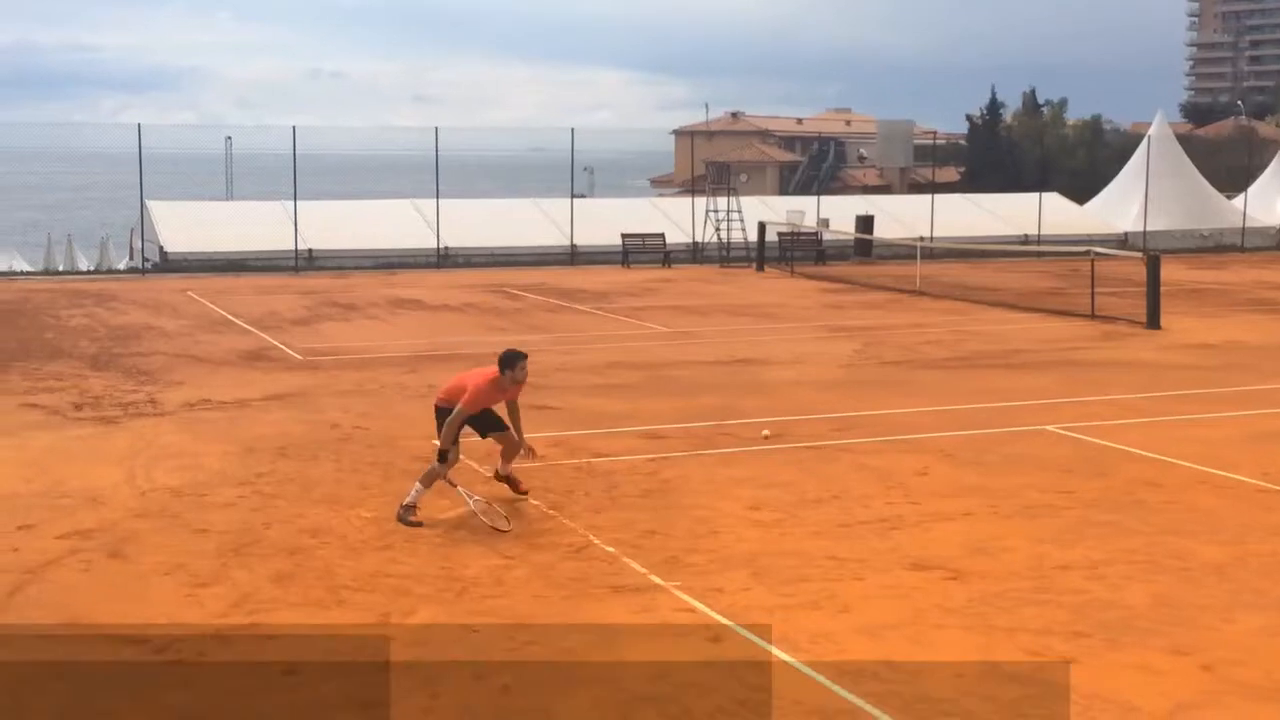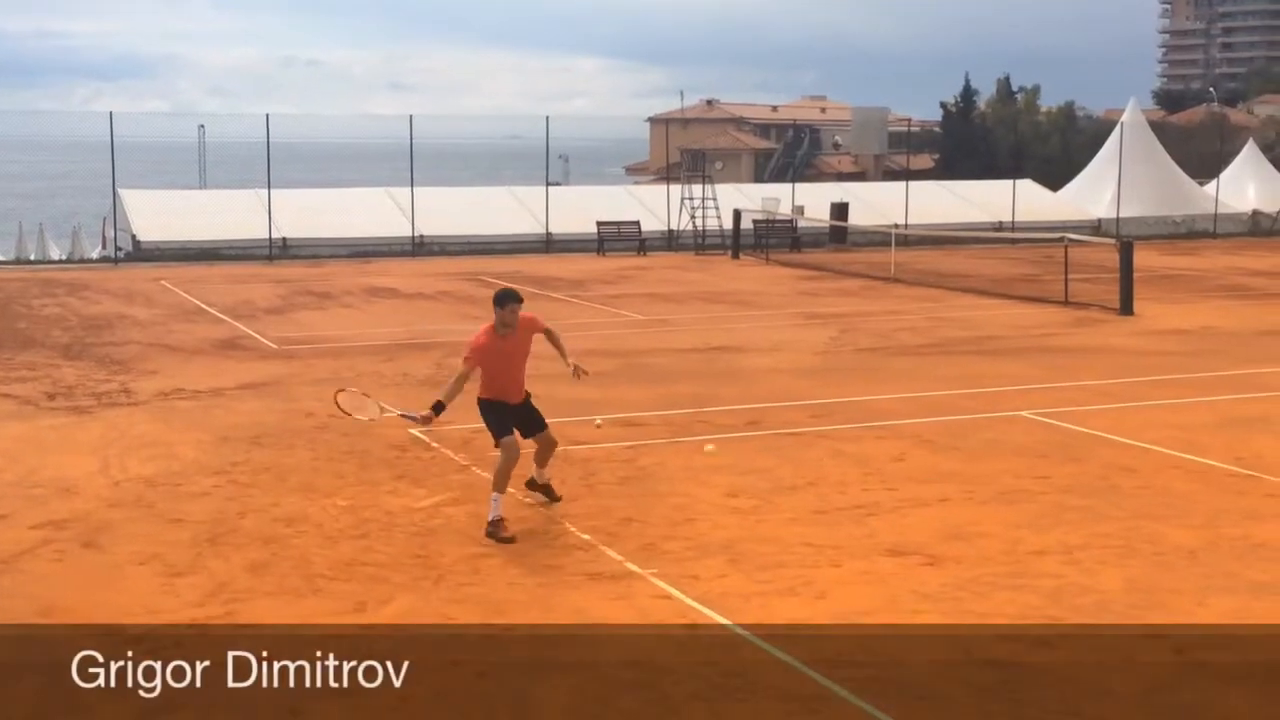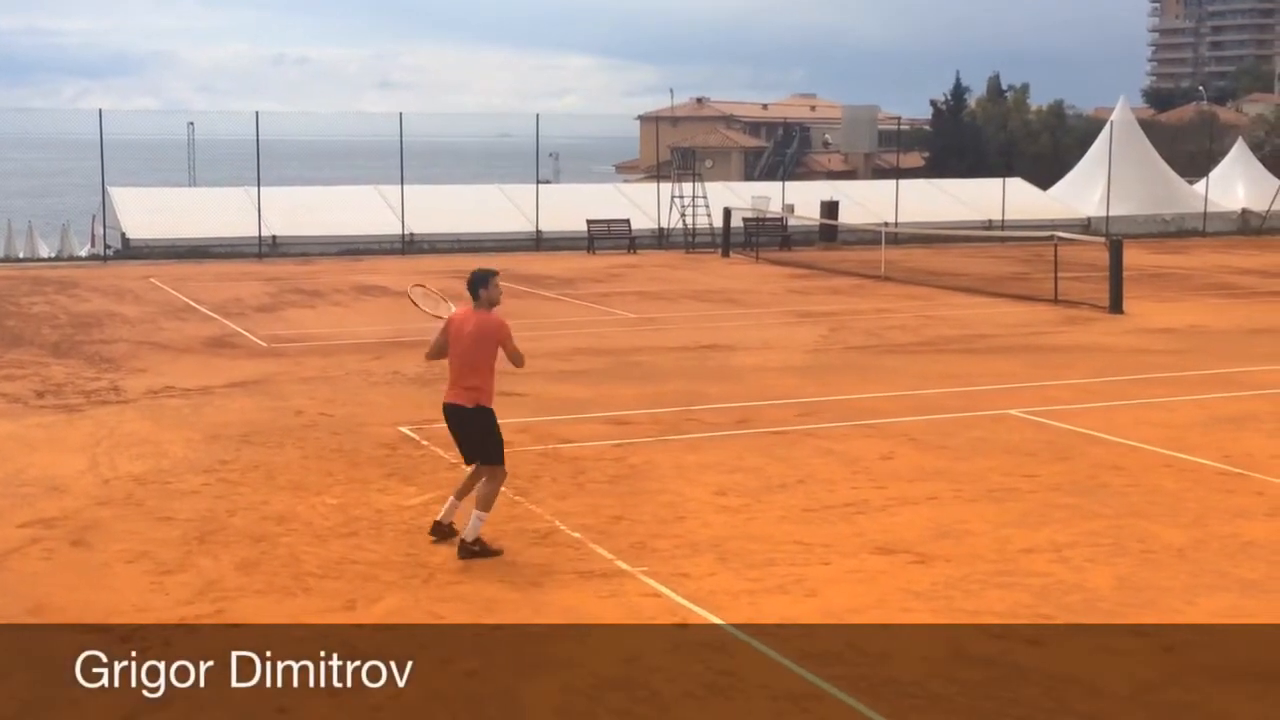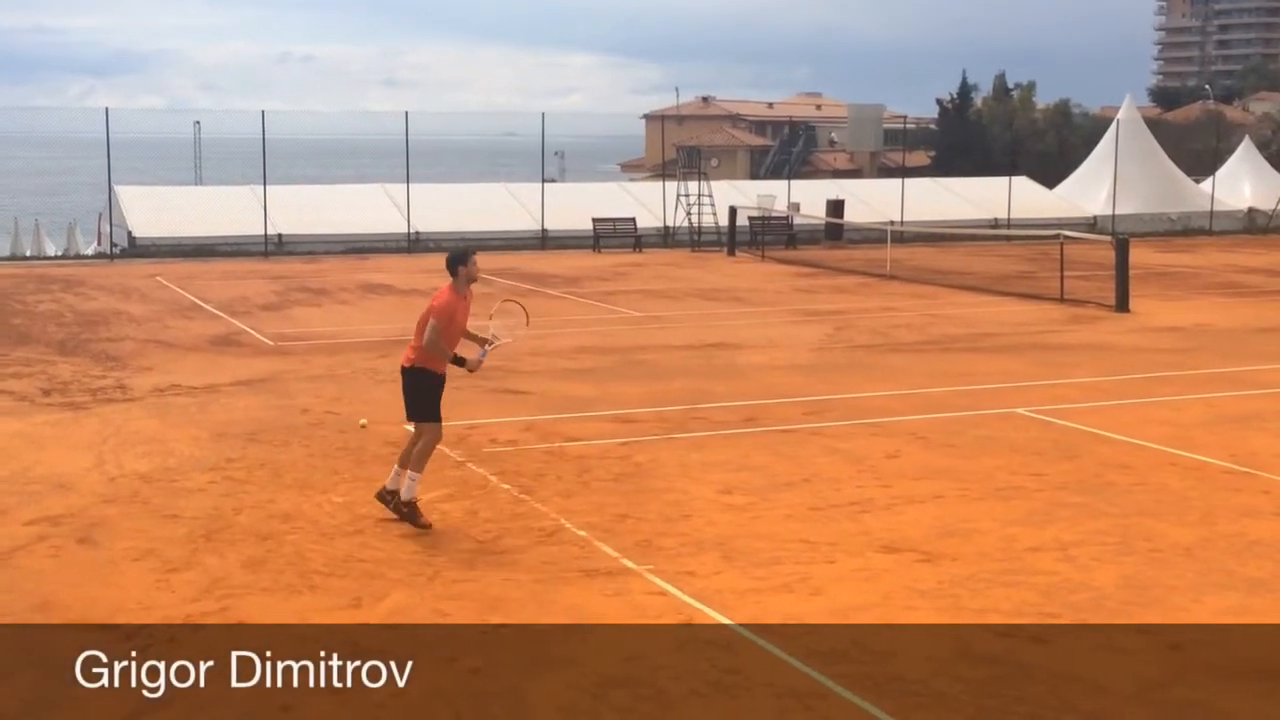
dt=0.7s
person 1, frame 1
left shoulder: (517, 383)
right shoulder: (482, 387)
left elbow: (512, 407)
right elbow: (452, 422)
left wrist: (522, 440)
right wrist: (442, 459)
left hip: (478, 408)
right hip: (449, 405)
left knee: (512, 443)
right knee: (450, 458)
left ankle: (504, 473)
right ankle: (408, 505)
person 1, frame 2
left shoulder: (528, 322)
right shoulder: (483, 342)
left elbow: (550, 331)
right elbow: (460, 379)
left wrist: (567, 359)
right wrist: (436, 409)
left hip: (519, 398)
right hip: (495, 400)
left knee: (549, 443)
right knee: (511, 451)
left ankle: (540, 480)
right ankle: (494, 520)
person 1, frame 3
left shoulder: (455, 318)
right shoulder: (496, 324)
left elbow: (431, 354)
right elbow: (519, 362)
left hip: (452, 406)
right hip: (474, 408)
left knee: (485, 467)
right knee: (497, 474)
left ankle: (443, 522)
right ankle: (470, 541)
person 1, frame 4
left shoulder: (465, 294)
right shoulder: (446, 300)
right elbow: (429, 342)
left wrist: (477, 339)
right wrist: (463, 361)
left hip: (434, 370)
right hip: (419, 369)
left knee: (423, 435)
right knee: (430, 434)
left ankle: (390, 490)
right ankle: (406, 500)
